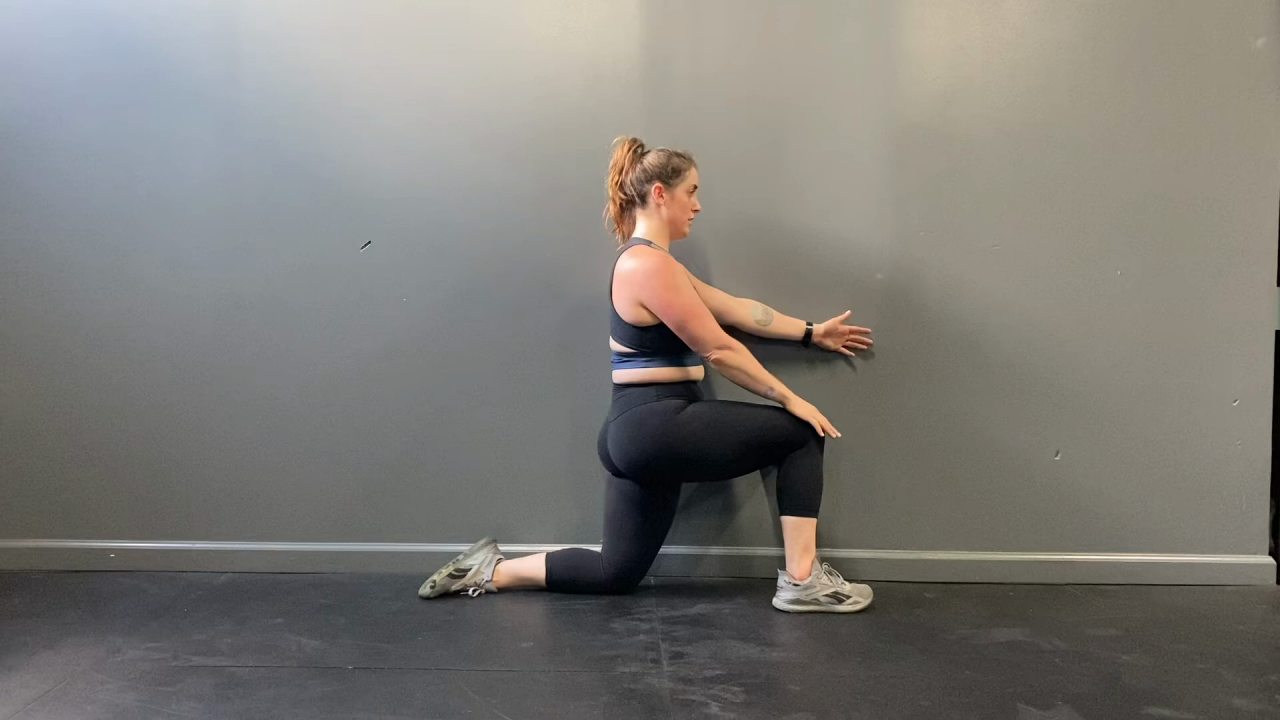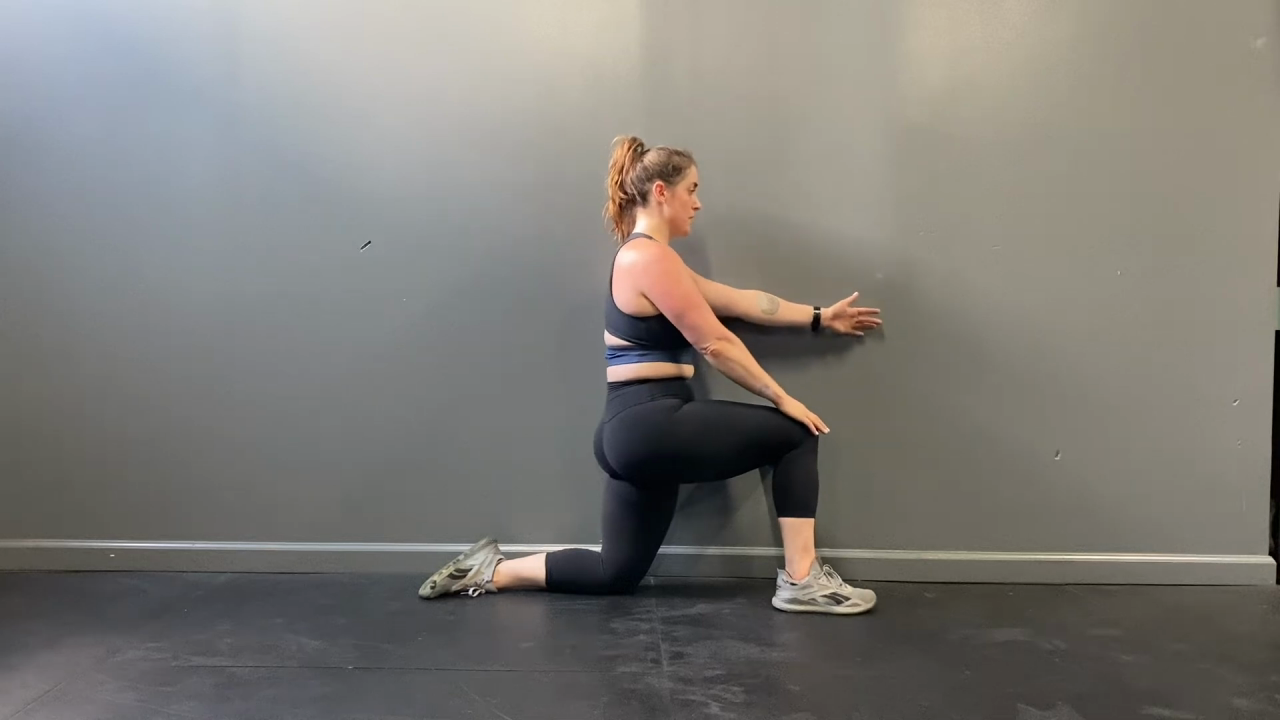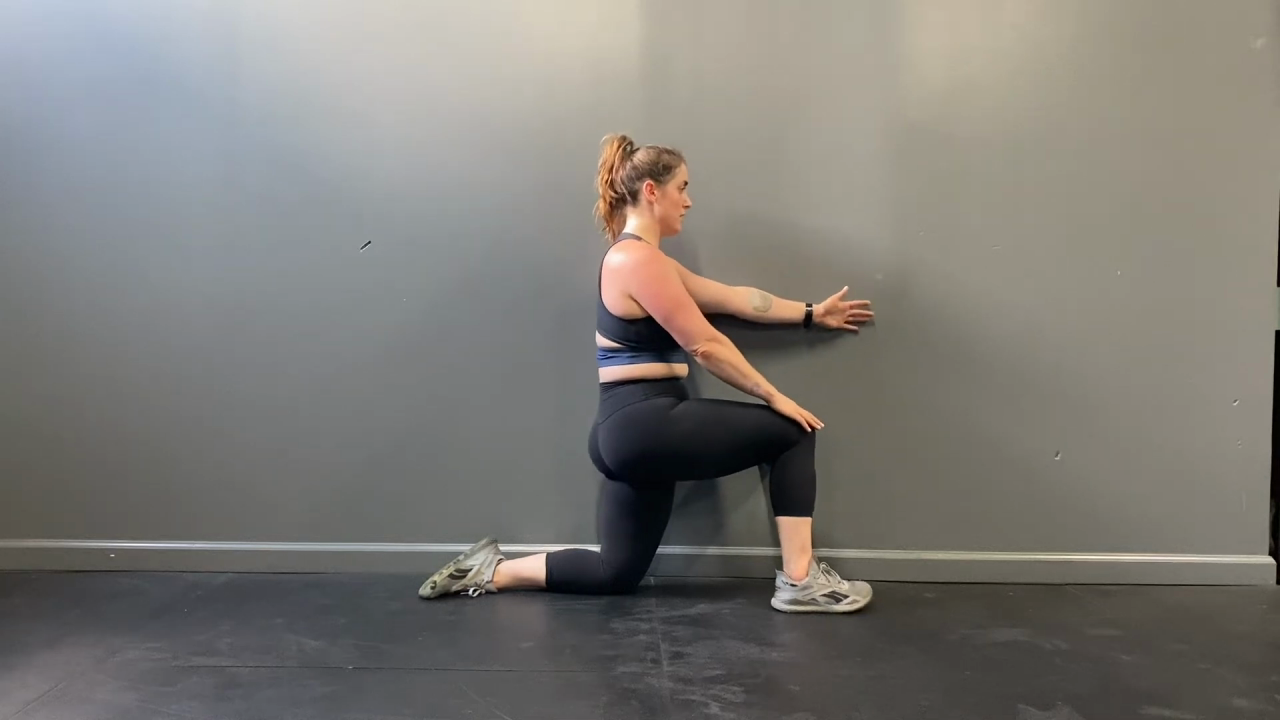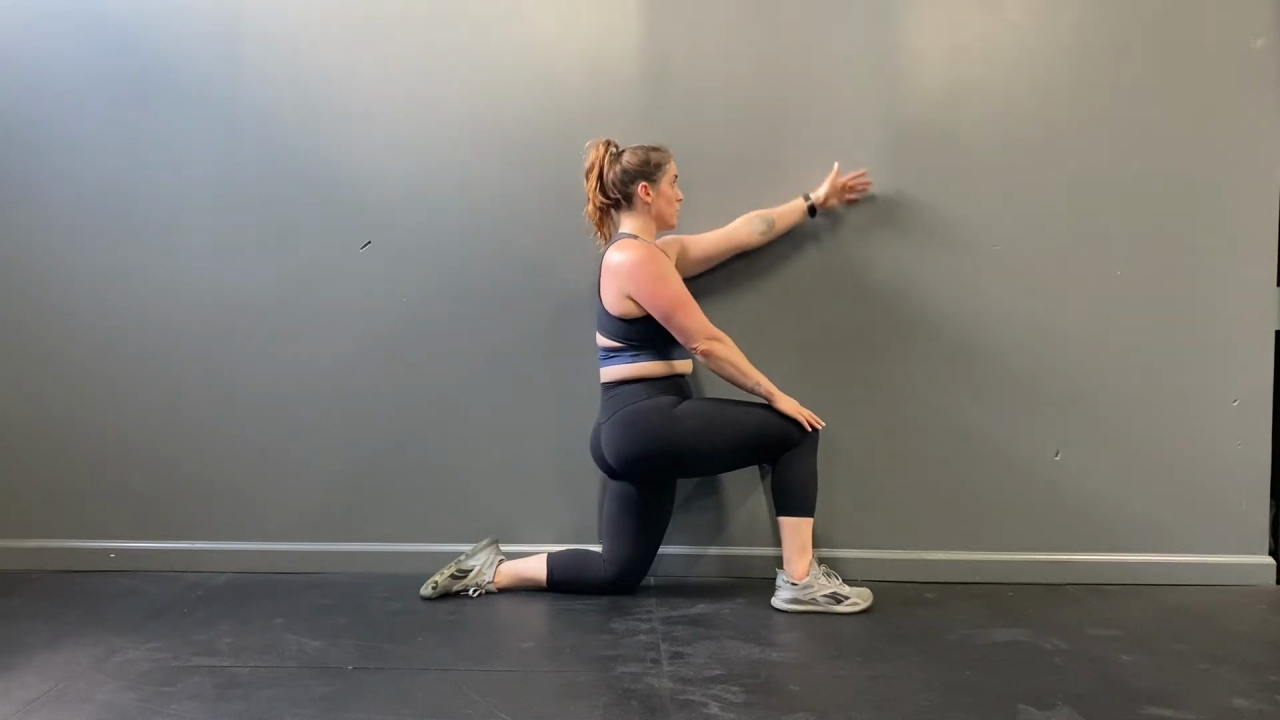
dt=1s
person 1, frame 1
left shoulder: (649, 260)
right shoulder: (650, 265)
left elbow: (734, 308)
right elbow: (719, 350)
left wrist: (812, 332)
right wrist: (790, 400)
left hip: (638, 433)
right hip: (656, 428)
left knee: (617, 572)
right knee: (801, 433)
left ankle: (488, 570)
right ankle: (802, 581)
person 1, frame 2
left shoulder: (646, 256)
right shoulder: (650, 256)
left elbow: (738, 301)
right elbow: (716, 344)
left wrist: (820, 317)
right wrist: (782, 399)
left hip: (634, 431)
right hip: (650, 425)
left knee: (617, 572)
right knee: (796, 434)
left ankle: (489, 570)
right ankle: (801, 581)
person 1, frame 3
left shoulder: (646, 260)
right shoulder: (637, 259)
left elbow: (733, 298)
right elbow: (706, 345)
left wrist: (812, 313)
right wrist: (775, 398)
left hip: (632, 431)
right hip: (644, 425)
left knee: (617, 573)
right knee: (792, 433)
left ankle: (490, 570)
right ankle: (800, 581)
person 1, frame 4
left shoulder: (659, 250)
right shoulder: (636, 257)
left elbow: (741, 234)
right elbow: (706, 342)
left wrist: (814, 203)
right wrist: (776, 396)
left hip: (633, 431)
right hip: (646, 425)
left knee: (618, 571)
right knee: (796, 432)
left ankle: (490, 569)
right ankle: (800, 580)
